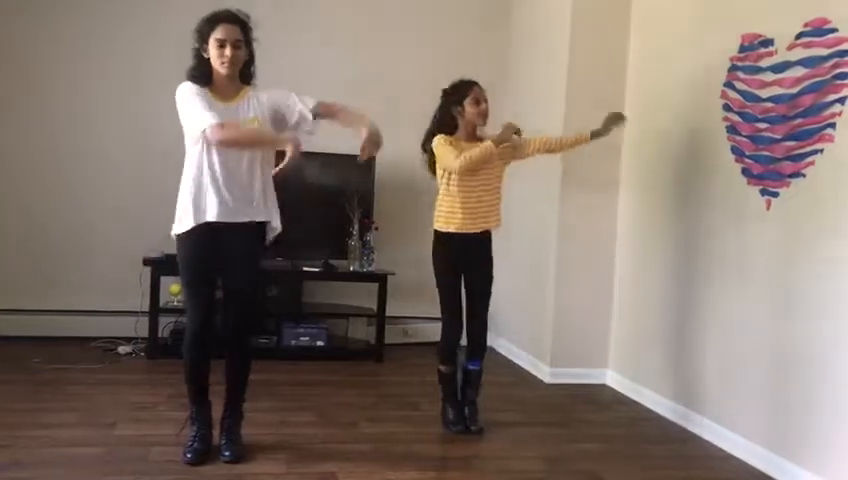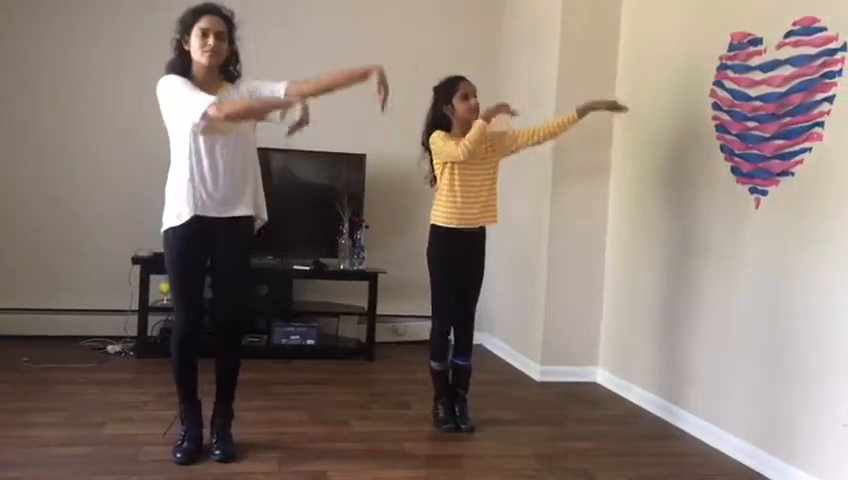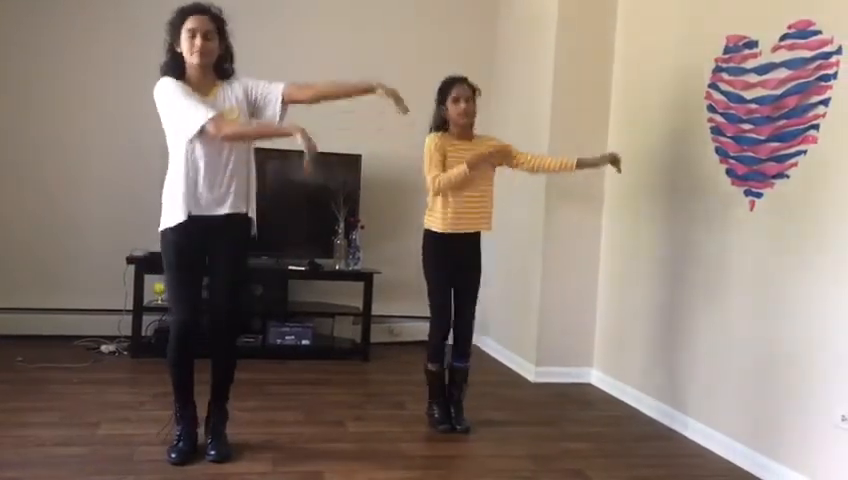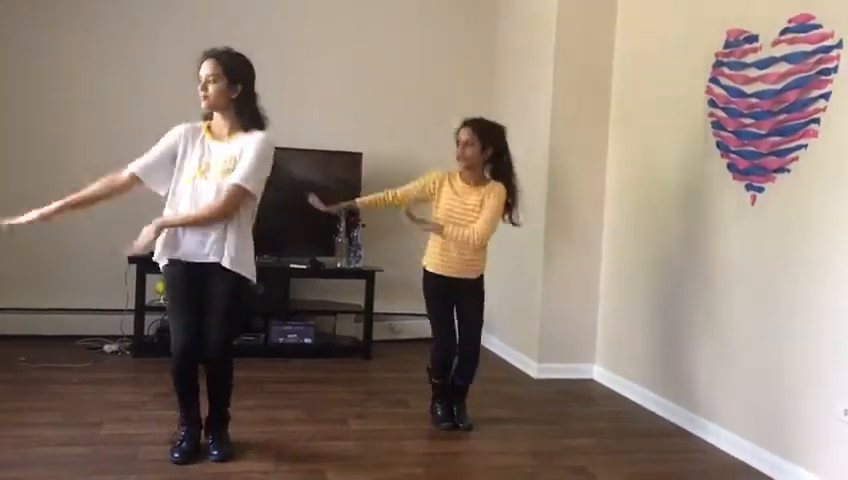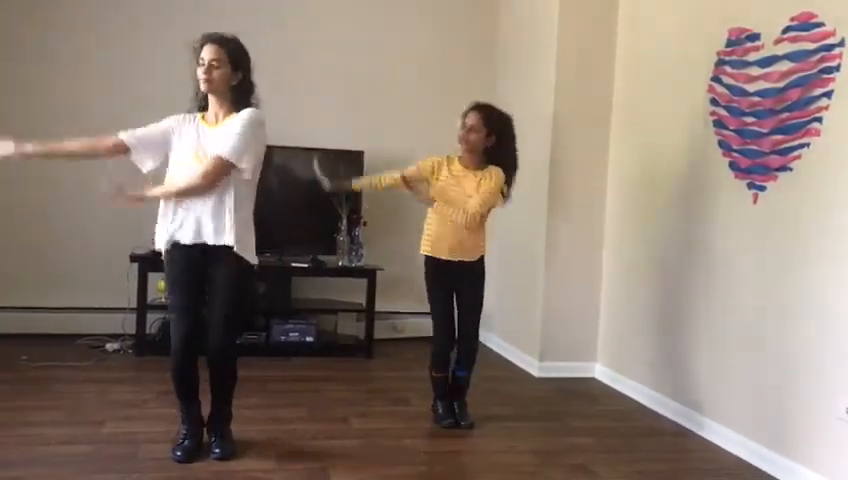
dt=1s
person 1, frame 1
left shoulder: (266, 100)
right shoulder: (189, 94)
left elbow: (323, 107)
right elbow: (220, 134)
left wrist: (366, 125)
right wrist: (282, 137)
left hip: (246, 224)
right hip: (198, 224)
left knee: (239, 326)
right knee: (199, 325)
left ankle: (231, 425)
right ankle: (199, 425)
person 1, frame 2
left shoulder: (244, 91)
right shoulder: (172, 87)
left elbow: (308, 87)
right elbow: (219, 111)
left wrist: (368, 72)
right wrist: (287, 101)
left hip: (235, 218)
right hip: (187, 217)
left knee: (228, 321)
right knee: (187, 321)
left ankle: (222, 424)
right ankle: (190, 424)
person 1, frame 3
left shoulder: (241, 89)
right shoulder: (168, 89)
left elbow: (302, 93)
right elbow: (220, 131)
left wrist: (372, 87)
right wrist: (291, 131)
left hip: (230, 219)
right hip: (183, 220)
left knee: (224, 322)
right knee: (184, 323)
left ankle: (216, 423)
right ankle: (185, 424)
person 1, frame 4
left shoulder: (257, 142)
right shoulder: (184, 136)
left elbow: (223, 209)
right elbow: (122, 180)
left wrist: (160, 226)
right wrist: (51, 208)
left hip: (228, 262)
right hip: (181, 258)
left knee: (215, 347)
right knee: (184, 344)
left ankle: (217, 427)
right ankle: (188, 426)
person 1, frame 5
left shoulder: (249, 121)
right shoulder: (180, 125)
left elbow: (206, 179)
right elbow: (108, 144)
left wrist: (148, 194)
left hip: (228, 247)
right hip: (182, 244)
left knee: (220, 342)
right knee: (183, 341)
left ankle: (219, 424)
right ankle: (190, 424)
person 2, frame 1
left shoulder: (503, 145)
right shoulder: (442, 142)
left elbow: (547, 145)
right elbow: (461, 164)
left wrist: (596, 133)
right wrist: (495, 142)
left hip: (480, 242)
right hip: (449, 241)
left knee: (478, 326)
right knee: (452, 324)
left ankle: (469, 403)
right ankle: (450, 404)
person 2, frame 2
left shoulder: (493, 138)
right shoulder: (439, 139)
left elbow: (540, 133)
right elbow: (462, 152)
left wrist: (585, 109)
right wrist: (487, 117)
left hip: (474, 237)
right hip: (445, 235)
left knee: (465, 320)
right knee: (443, 319)
left ankle: (460, 399)
right ankle: (441, 402)
person 2, frame 3
left shoulder: (489, 144)
right shoulder: (436, 141)
left elbow: (536, 162)
right elbow: (435, 183)
left wrist: (590, 161)
right wrist: (474, 162)
left hip: (470, 243)
right hip: (438, 240)
left knee: (465, 324)
right knee: (441, 322)
left ankle: (455, 401)
right ankle: (436, 402)
person 2, frame 4
left shoulder: (496, 191)
right shoulder: (440, 180)
left elbow: (479, 237)
right elbow: (394, 197)
left wrist: (436, 227)
right wrist: (343, 205)
left hip: (471, 281)
right hip: (437, 276)
left knee: (470, 349)
right knee: (446, 346)
left ankle: (457, 402)
right ankle: (439, 401)
person 2, frame 5
left shoulder: (494, 176)
right shoulder: (438, 165)
left elbow: (469, 216)
right elbow: (390, 180)
left wrist: (428, 196)
right wrist: (345, 184)
left hip: (471, 265)
right hip: (437, 261)
left knee: (469, 338)
right knee: (444, 336)
left ankle: (457, 399)
right ankle: (441, 400)
